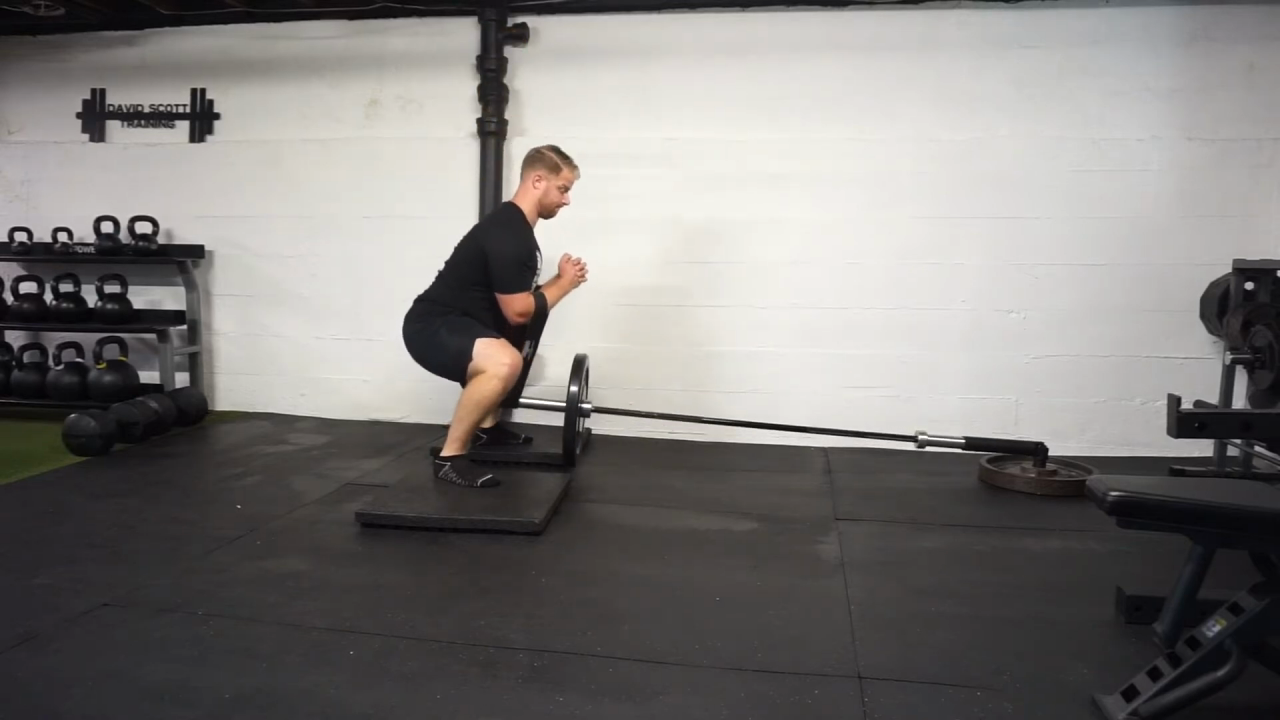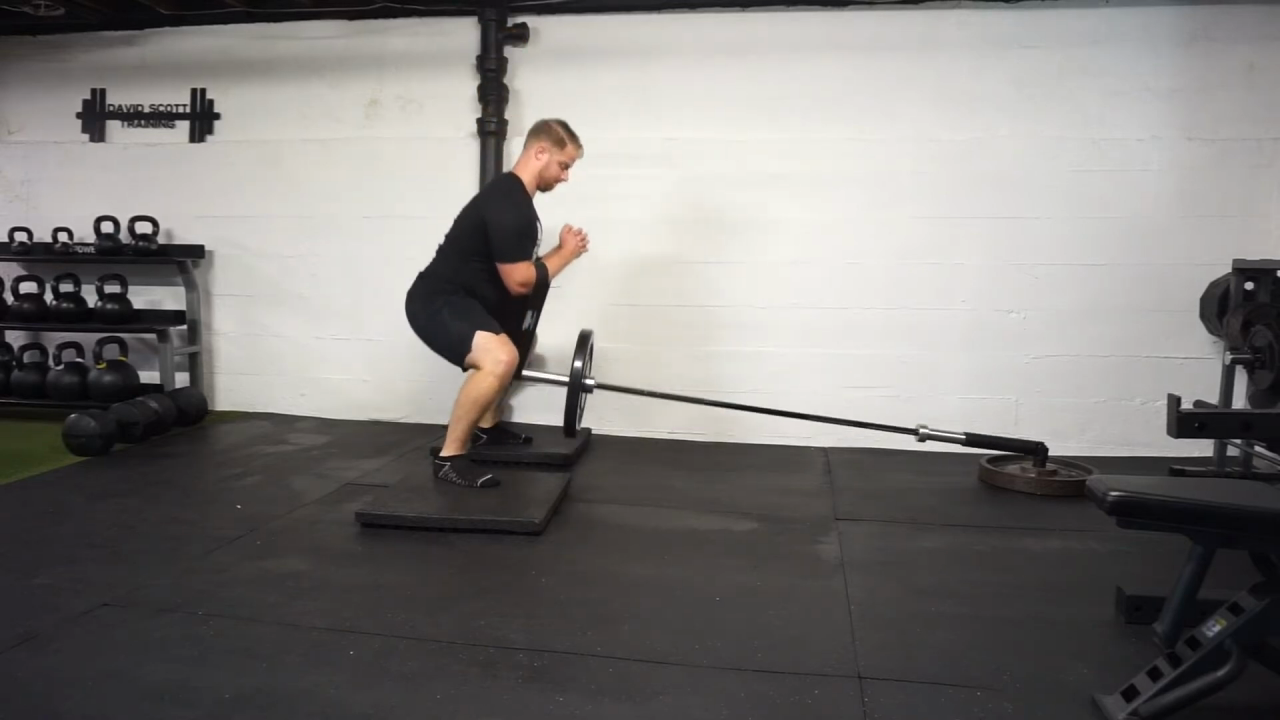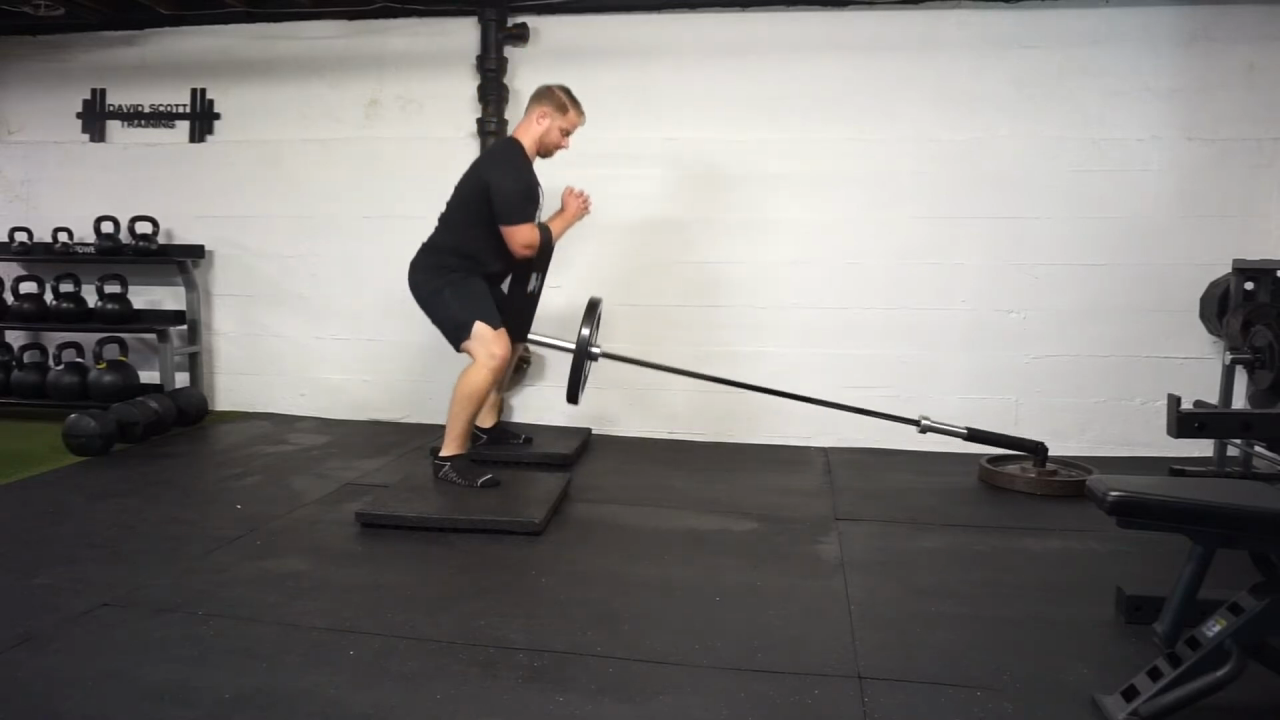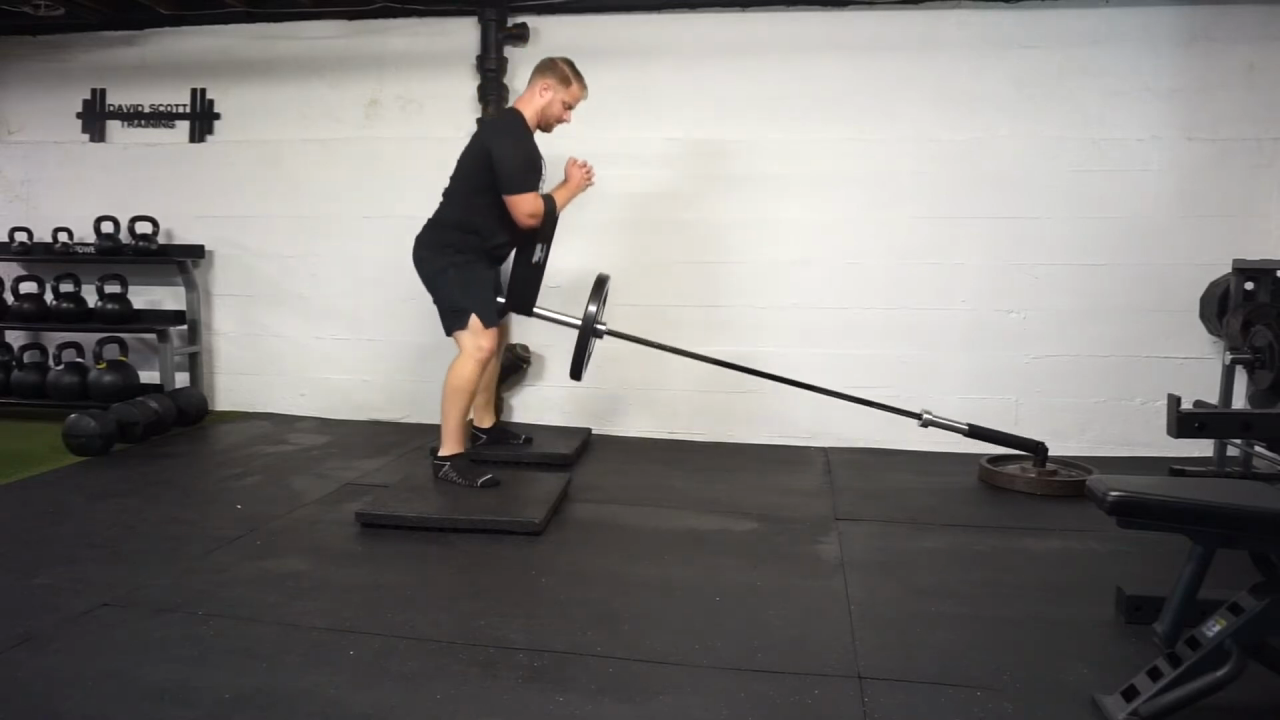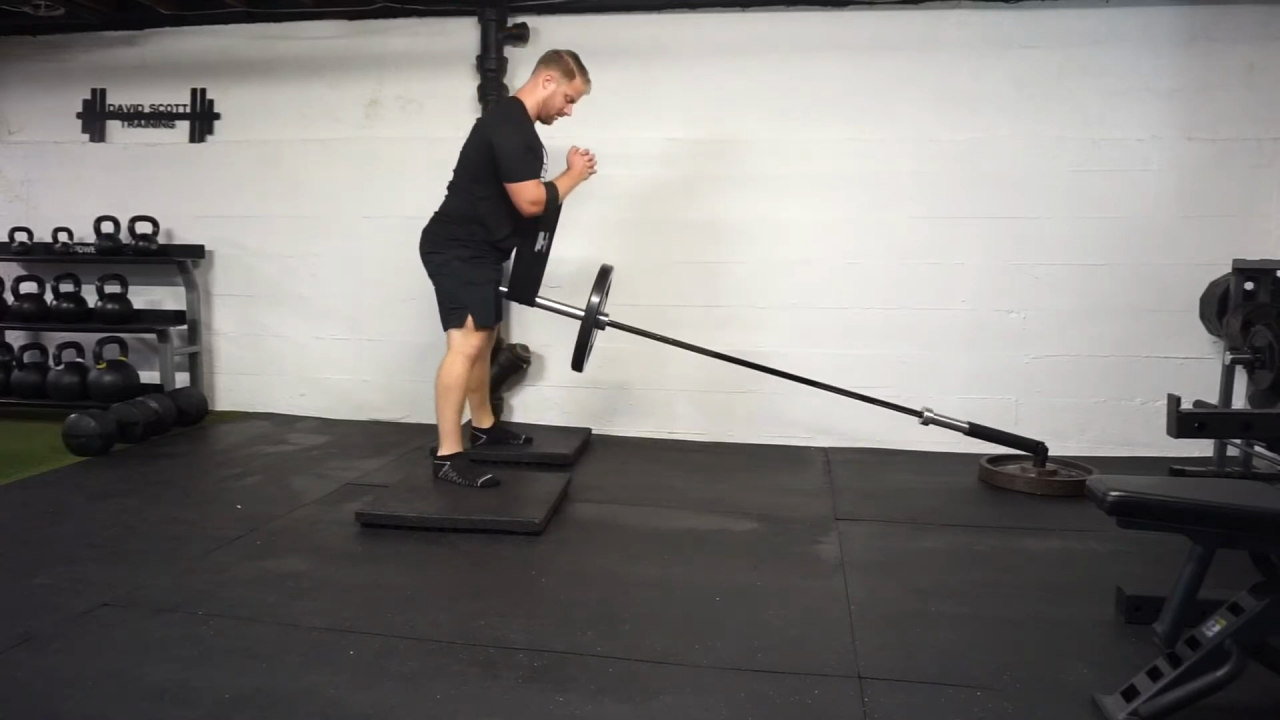
dt=0.2s
person 1, frame 1
left shoulder: (514, 226)
right shoulder: (508, 236)
left elbow: (515, 302)
right elbow: (517, 312)
left wrist: (561, 280)
right wrist: (565, 283)
left hip: (458, 318)
right hip: (432, 326)
left knee: (519, 350)
right knee: (504, 363)
left ankle: (486, 427)
right ankle: (451, 457)
person 1, frame 2
left shoulder: (513, 196)
right shoulder: (508, 205)
left elbow: (516, 275)
right elbow: (518, 282)
left wrist: (561, 252)
right wrist: (566, 253)
left hip: (465, 295)
right hip: (437, 301)
left knee: (511, 347)
right knee: (500, 358)
left ankle: (486, 426)
right ankle: (450, 456)
person 1, frame 3
left shoulder: (512, 161)
right shoulder: (509, 168)
left elbow: (519, 238)
right elbow: (523, 244)
right wrist: (569, 215)
left hip: (470, 270)
right hip: (444, 274)
left knee: (508, 340)
right knee: (492, 352)
left ankle: (486, 426)
right ankle: (450, 456)
person 1, frame 4
left shoulder: (512, 131)
right shoulder: (510, 137)
left elbow: (521, 210)
right elbow: (527, 214)
right wrist: (573, 186)
left hip: (472, 252)
right hip: (450, 254)
left knee: (493, 338)
right knee: (478, 345)
left ankle: (485, 427)
right ankle: (449, 457)
person 1, frame 5
left shoulder: (514, 121)
right shoulder: (510, 125)
left elbow: (523, 198)
right elbow: (531, 201)
right wrist: (575, 174)
left hip: (478, 248)
right hip: (458, 249)
left knee: (482, 340)
right knee: (466, 344)
left ankle: (484, 428)
right ankle: (448, 456)
